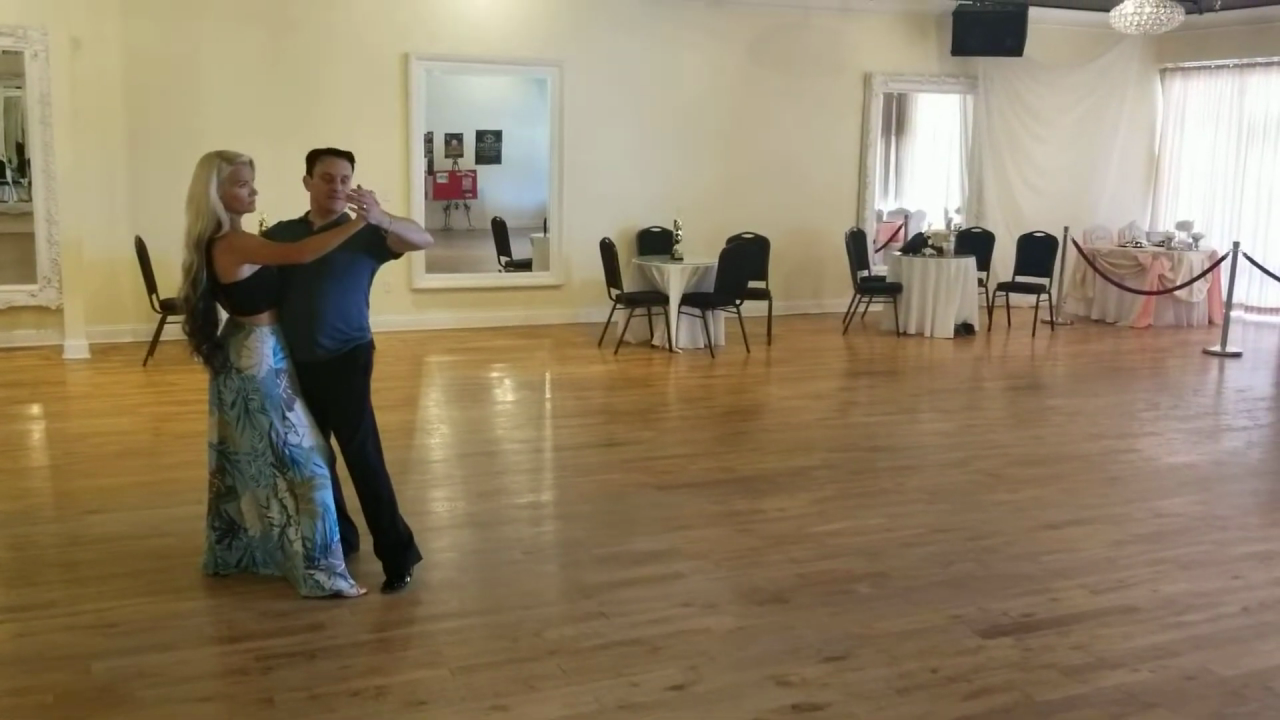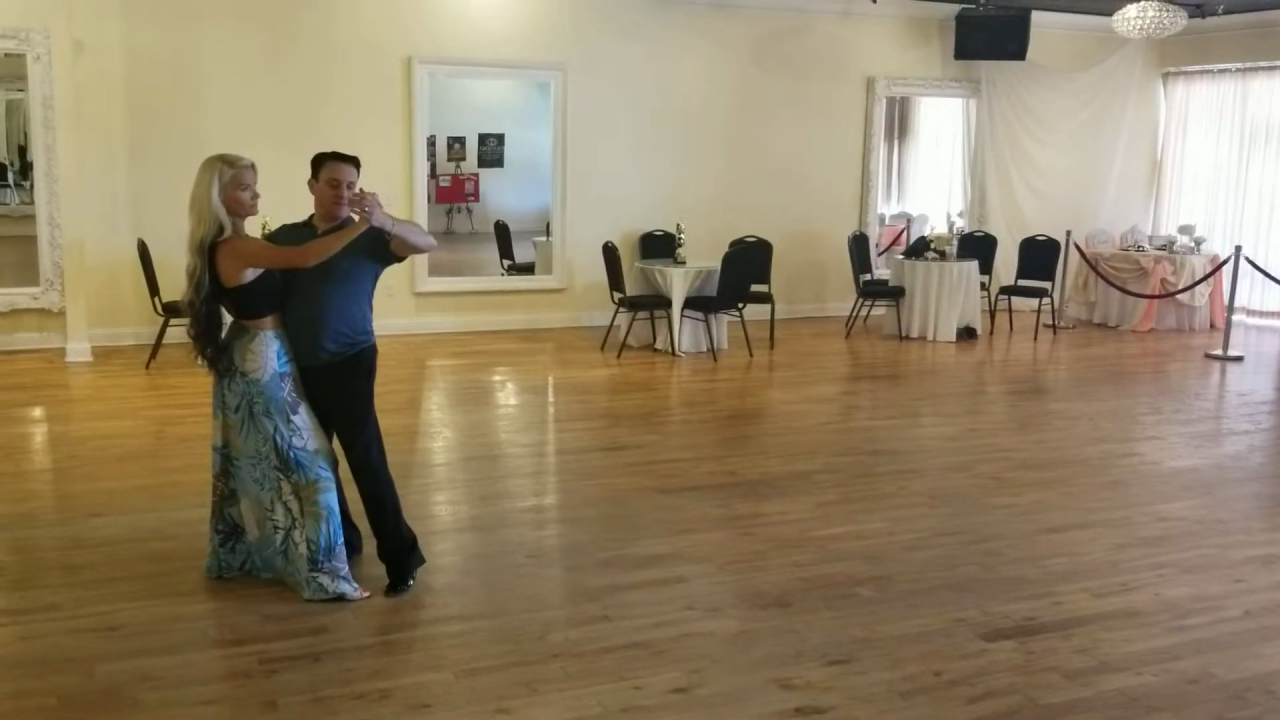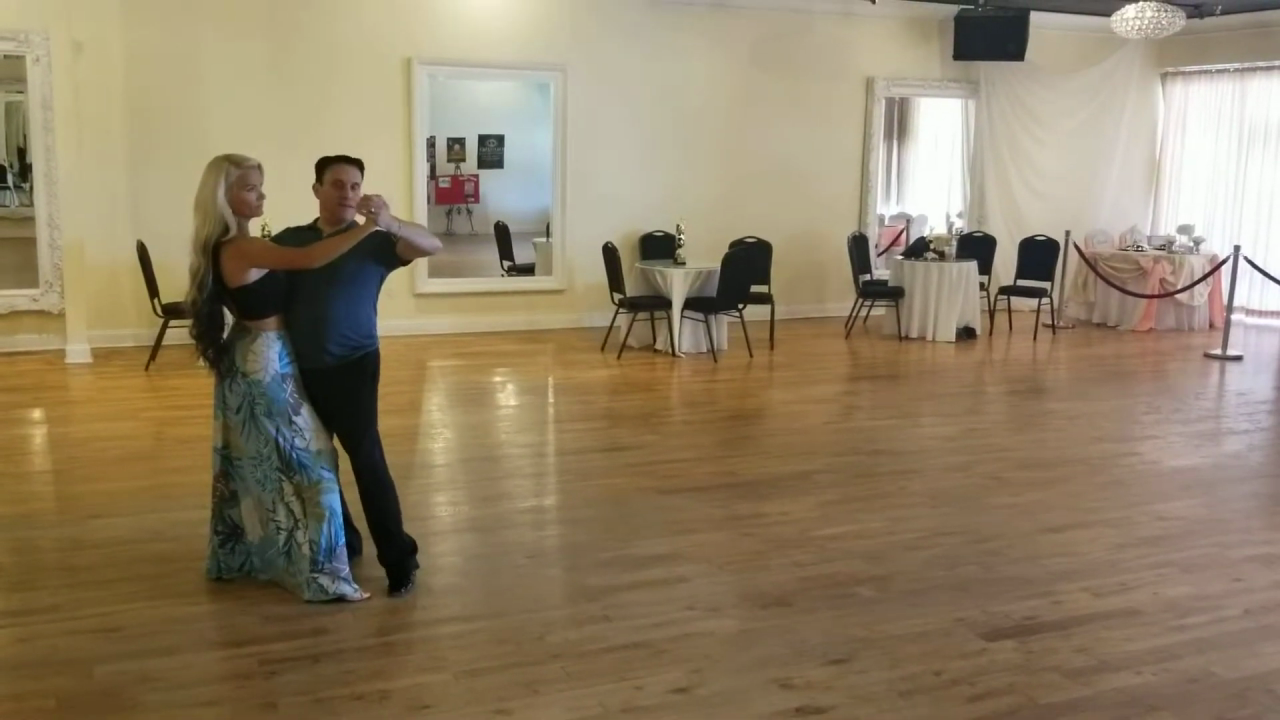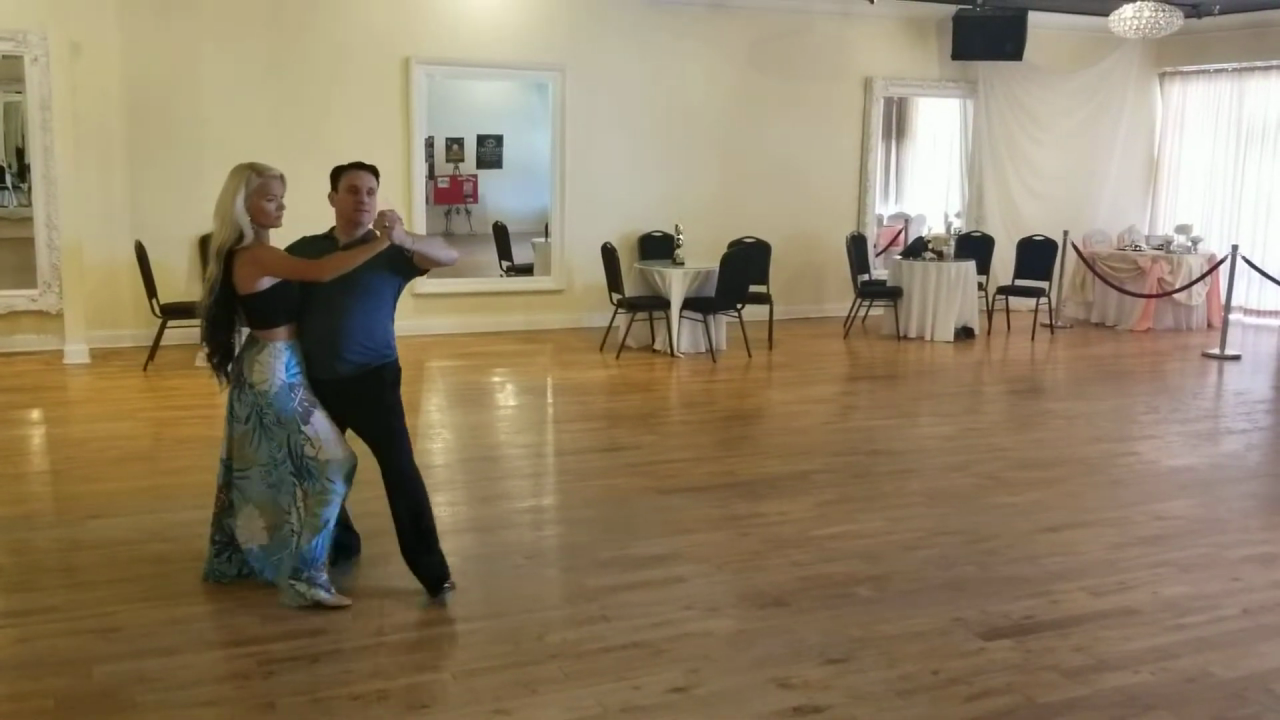
dt=0.5s
person 1, frame 1
left shoulder: (220, 243)
right shoulder: (234, 244)
right elbow: (299, 254)
right wrist: (359, 222)
left hip: (242, 355)
right hip: (258, 358)
left knee: (248, 461)
right knee: (299, 461)
left ankle: (234, 553)
right ankle: (317, 570)
person 1, frame 2
left shoulder: (224, 247)
right shoulder: (237, 248)
right elbow: (303, 258)
right wrist: (362, 225)
left hip: (247, 359)
right hip: (263, 362)
left knee: (251, 464)
right knee: (306, 464)
left ankle: (238, 555)
right ankle: (321, 573)
person 1, frame 3
left shoulder: (225, 247)
right shoulder: (242, 248)
right elbow: (309, 259)
right wrist: (367, 227)
left hip: (244, 360)
right hip: (265, 362)
left knee: (251, 465)
right knee: (309, 463)
left ankle: (237, 557)
right ankle: (321, 573)
person 1, frame 4
left shoulder: (246, 255)
right shoulder: (257, 256)
right elbow: (321, 272)
right wrist: (381, 243)
left hip: (261, 369)
right hip: (275, 372)
left knee: (255, 473)
right knee: (328, 466)
left ankle: (236, 559)
right ankle: (305, 578)
person 2, frame 1
left shoulder: (363, 234)
right shoulder: (280, 234)
left elbow: (423, 239)
left wrist: (380, 218)
left hip: (345, 361)
right hip: (295, 364)
left knee: (364, 459)
left ankle: (398, 554)
right ankle: (338, 538)
person 2, frame 2
left shoulder: (367, 238)
right shoulder: (284, 237)
left elbow: (426, 243)
left wrist: (382, 220)
left hip: (349, 365)
right hip: (298, 368)
left knee: (367, 460)
left ankle: (401, 556)
right ankle: (339, 541)
person 2, frame 3
left shoulder: (373, 242)
right shoulder: (288, 240)
left elbow: (432, 245)
left wrist: (389, 221)
left hip: (352, 368)
right hip: (300, 371)
left knee: (367, 460)
left ankle: (399, 558)
right ankle: (339, 542)
person 2, frame 4
left shoulder: (390, 253)
right shoulder: (304, 250)
left elbow: (448, 256)
left wrist: (404, 238)
left hip: (372, 378)
right hip: (315, 381)
left knee: (399, 467)
left ankle: (431, 568)
right ankle: (339, 544)
